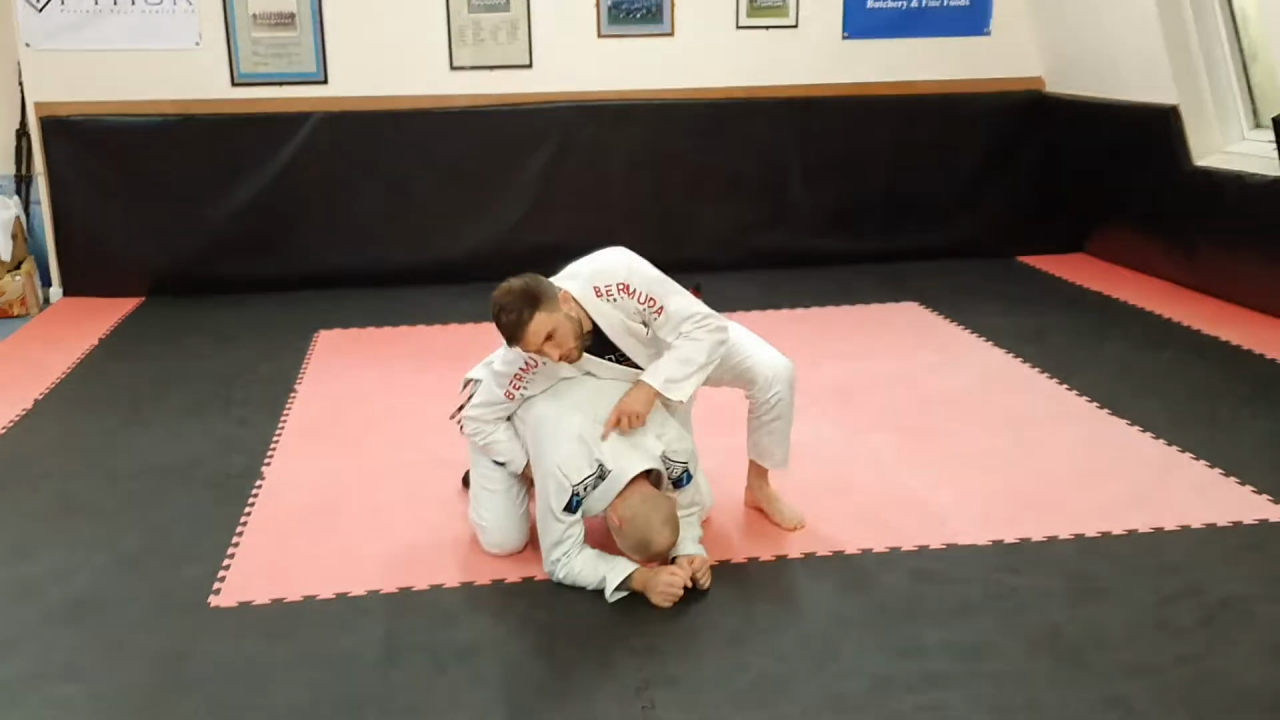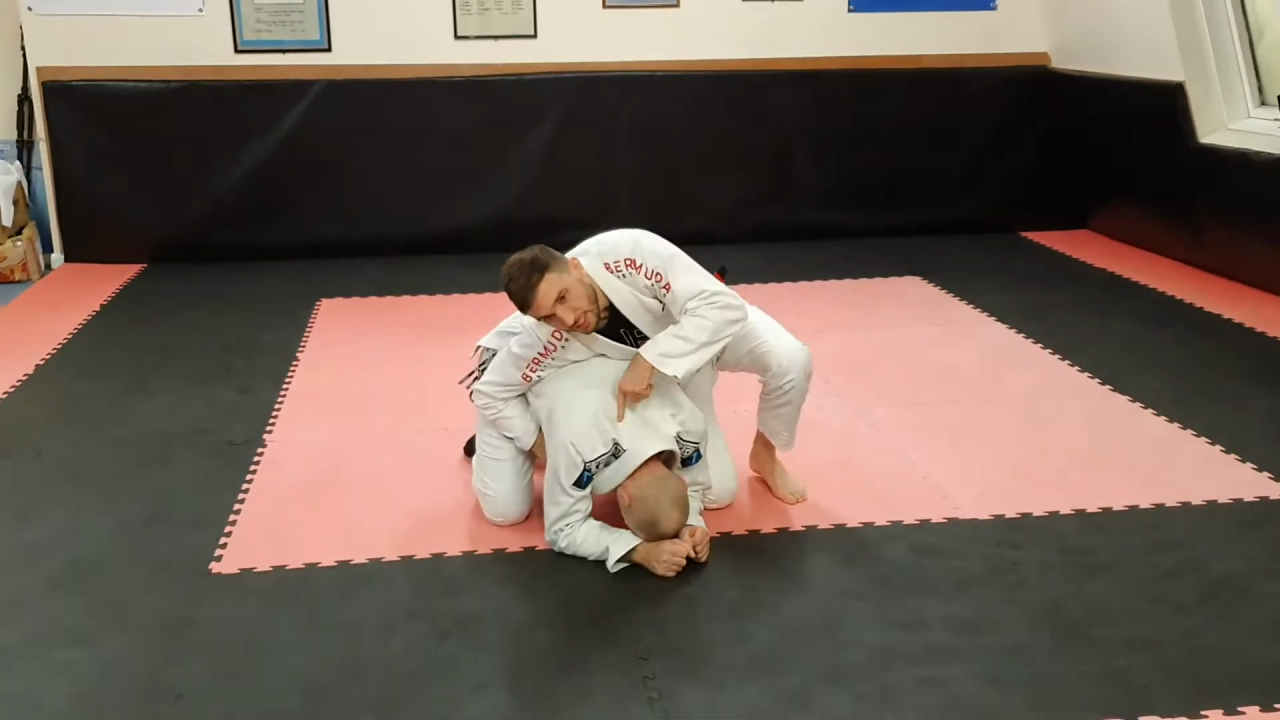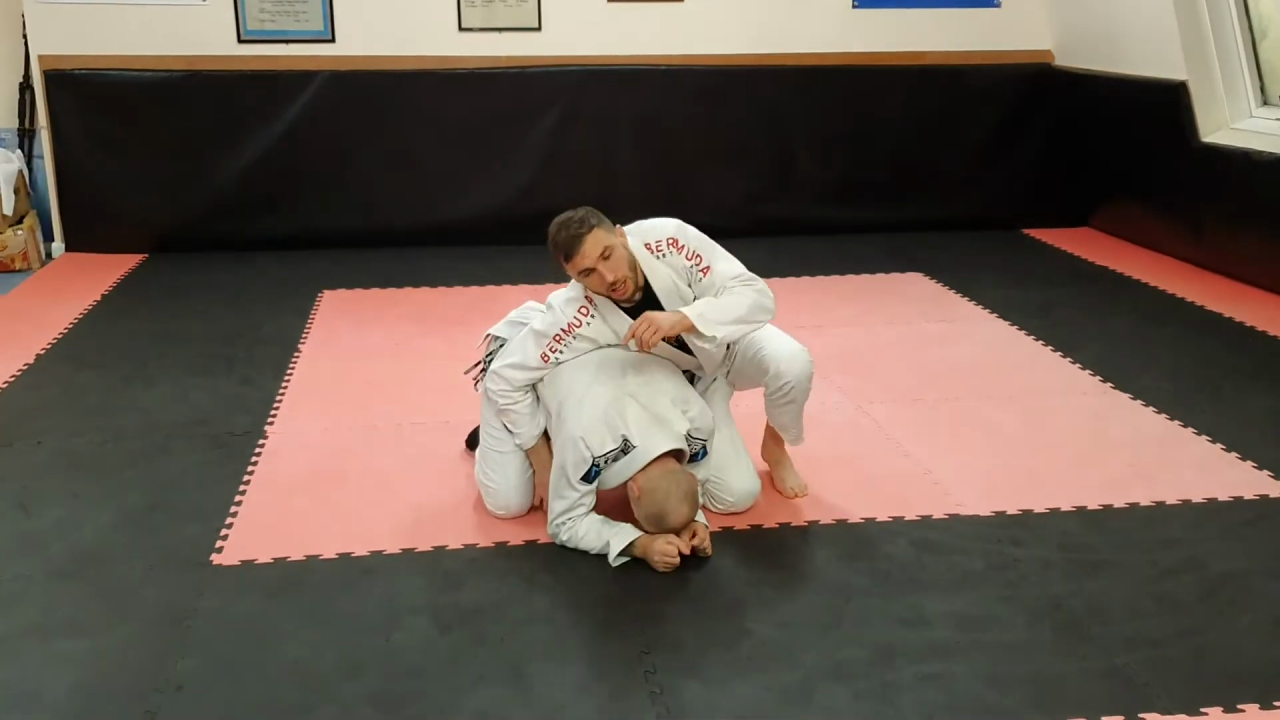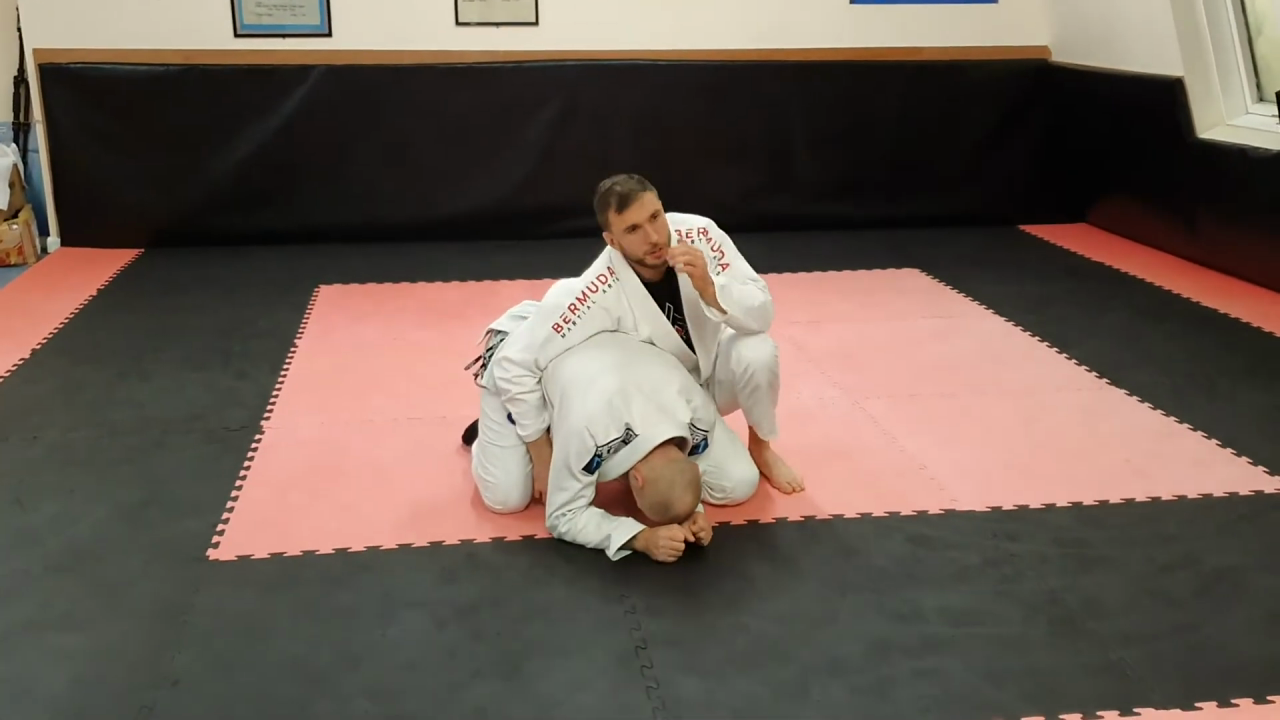
dt=0.3s
person 1, frame 1
left shoulder: (617, 273)
right shoulder: (527, 360)
left elbow: (707, 328)
right elbow: (477, 419)
left wrist: (649, 387)
left hip: (683, 342)
right hip: (626, 387)
left knee: (774, 372)
left ankle: (758, 487)
person 1, frame 2
left shoulder: (631, 252)
right shoulder: (548, 338)
left elbow: (723, 307)
right elbow: (489, 394)
left wrist: (648, 361)
left hip: (715, 326)
right hip: (654, 378)
left knee: (791, 362)
right knee: (714, 490)
left ankle: (764, 455)
person 1, frame 3
left shoulder: (668, 239)
right shoulder: (575, 316)
left elbow: (755, 295)
right elbow: (503, 380)
left wrist: (680, 319)
left hip: (722, 344)
left knee: (791, 364)
right knee: (734, 495)
left ankle: (775, 447)
person 1, frame 4
left shoulder: (698, 234)
right shoulder: (596, 293)
left elbow: (761, 310)
right elbow: (513, 366)
left wrist: (707, 287)
right wrist: (543, 457)
left hip: (713, 364)
left knee: (758, 353)
left ankle: (760, 447)
person 2, frame 1
left shoulder: (676, 445)
right shoulder: (561, 467)
left elbow: (683, 508)
right elbow: (560, 559)
left wrist: (687, 554)
right wrist: (640, 579)
person 2, frame 2
left shoulder: (687, 424)
right shoulder: (575, 442)
left elbow: (692, 483)
right elbow: (563, 530)
left wrist: (691, 525)
right wrist: (643, 551)
person 2, frame 3
left shoulder: (698, 422)
right shoulder: (585, 437)
left elbow: (687, 478)
right elbow: (565, 523)
left wrist: (694, 521)
right wrist: (641, 545)
right knee: (507, 503)
right ankle: (493, 434)
person 2, frame 4
left shoulder: (699, 416)
right shoulder: (587, 428)
left elbow: (679, 470)
right elbow: (563, 517)
left wrist: (691, 516)
right wrist: (642, 538)
right knee: (504, 498)
right ankle: (488, 434)
